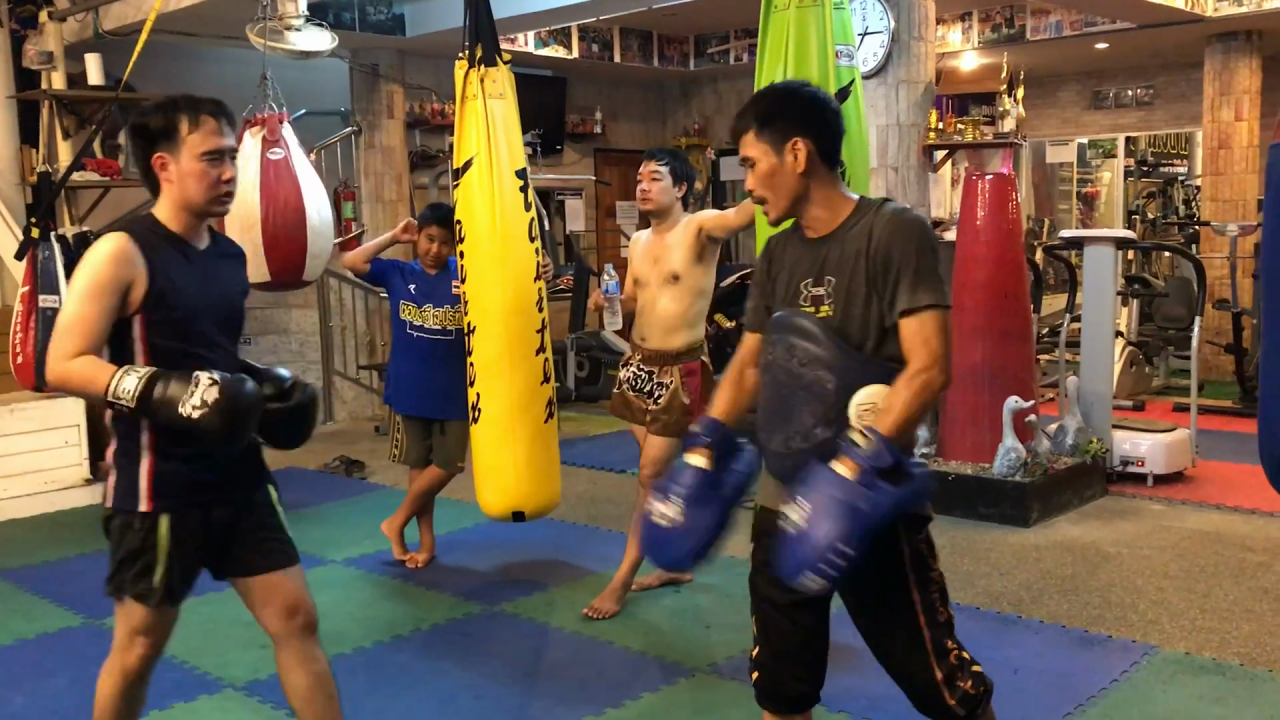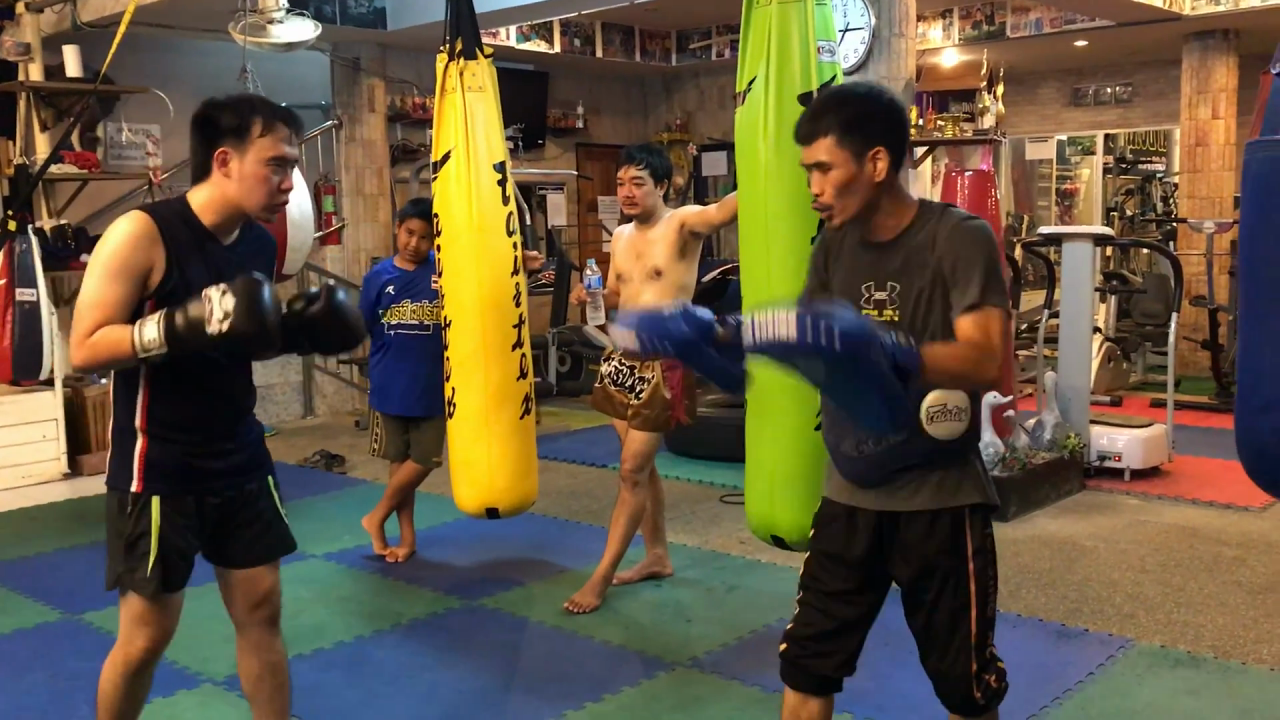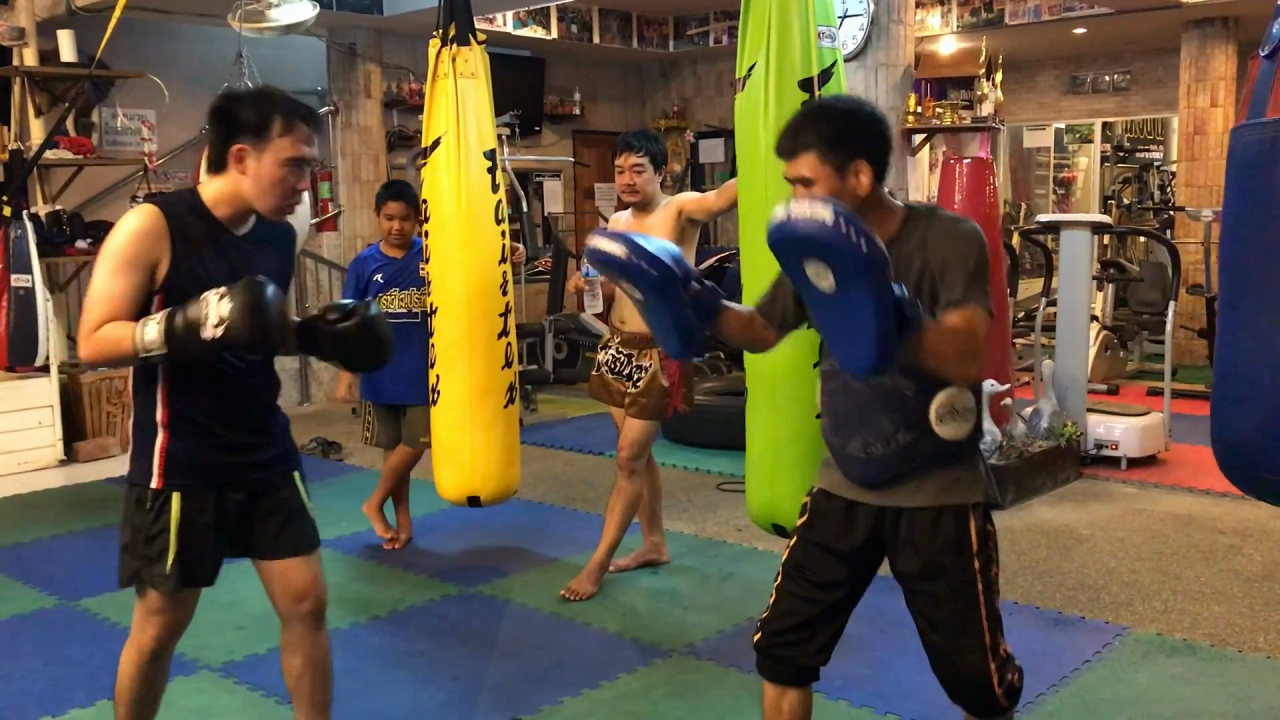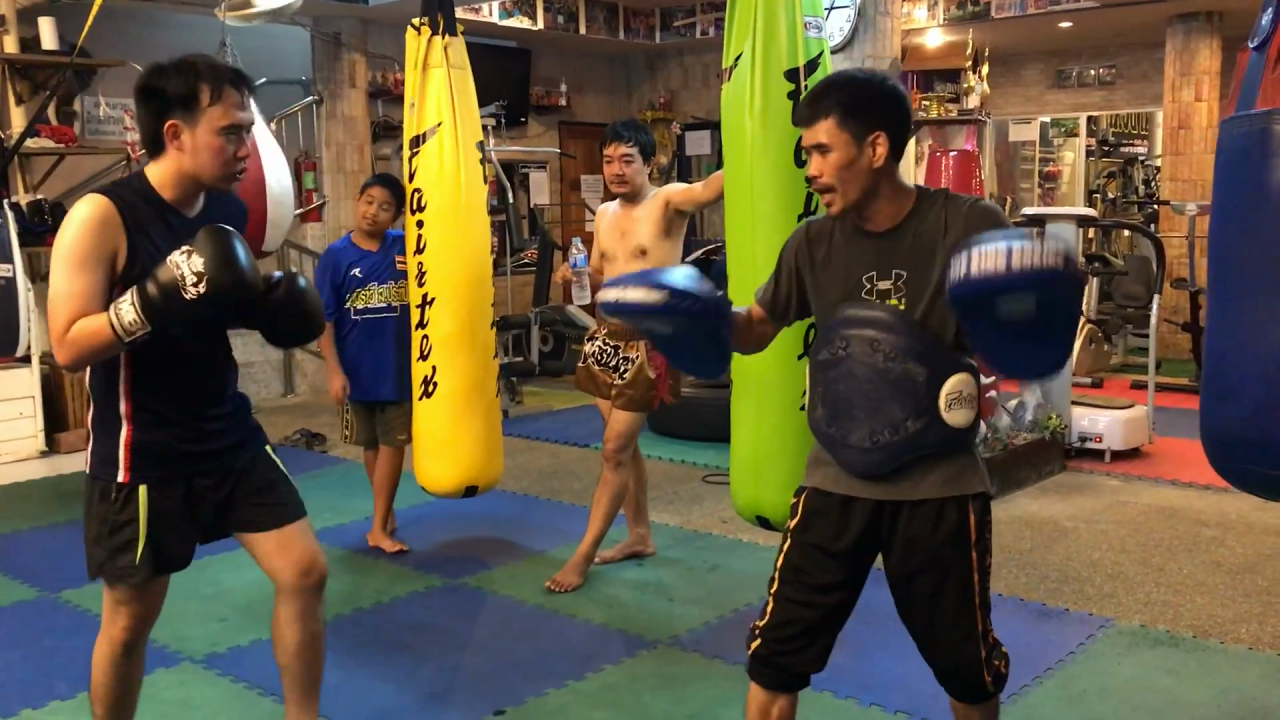
dt=0.7s
person 1, frame 1
left shoulder: (229, 257)
right shoulder: (122, 253)
right elbow: (62, 364)
left wrist: (263, 385)
right wrist: (166, 393)
left hip: (236, 474)
right hip: (157, 483)
left knee: (296, 620)
right knee: (138, 647)
person 1, frame 2
left shoulder: (259, 244)
right shoulder: (140, 233)
right elbow: (85, 348)
left wrist: (295, 329)
right wrist: (185, 321)
left hip: (239, 460)
right hip: (158, 469)
left knee: (260, 610)
right knee: (146, 633)
person 1, frame 3
left shoulder: (278, 237)
right shoulder: (150, 227)
right elbow: (92, 344)
left wrist: (318, 334)
right wrist: (185, 324)
left hip: (264, 455)
right hip: (180, 464)
left knee: (305, 602)
right knee: (158, 626)
person 1, frame 4
left shoulder: (227, 210)
right shoulder: (100, 217)
right elbow: (68, 346)
left wrist: (261, 305)
right wrist: (159, 295)
left hip: (230, 436)
right hip: (141, 454)
left knee: (305, 573)
right knee: (130, 617)
person 2, frame 1
left shoulder: (897, 233)
right shoulder: (777, 255)
left elbow: (928, 367)
right elbow: (750, 363)
left wrist: (856, 471)
right wrist: (700, 457)
right hip: (785, 501)
person 2, frame 2
left shoulder: (959, 238)
right shoulder: (836, 245)
left elbow: (986, 362)
right elbow: (799, 330)
left wrist: (880, 352)
right wrist: (715, 334)
left hip: (942, 500)
right hip: (852, 494)
right knee: (808, 660)
person 2, frame 3
left shoulder: (954, 239)
left elbow: (970, 360)
right elbow: (762, 329)
left hip: (943, 492)
right hip: (846, 488)
right knee: (783, 647)
person 2, frame 4
left shoulder: (965, 225)
right shoulder: (813, 242)
right elbow: (756, 328)
left hip: (940, 484)
right hip: (839, 480)
left knee: (968, 668)
right knee: (775, 654)
person 3, frame 1
left shoulder: (701, 227)
right shoulder: (637, 241)
left elbow: (743, 214)
right wrist: (607, 301)
left hip: (680, 370)
right hip: (638, 365)
left knee: (651, 475)
right knee: (659, 468)
left ankle: (621, 581)
person 3, frame 2
left shoulder: (684, 222)
right shoulder: (621, 235)
left elbow: (724, 211)
right wrist: (591, 295)
left hip: (661, 365)
right hip: (621, 360)
left knee: (632, 470)
right knee: (640, 464)
left ankle: (602, 575)
right ankle: (657, 556)
person 3, frame 3
left shoulder: (681, 210)
right shoulder: (616, 222)
left elbow: (723, 197)
right wrist: (587, 283)
left hip: (659, 353)
right hip: (617, 348)
left knee: (629, 458)
right knee: (638, 451)
left ankle: (598, 563)
right ankle: (654, 544)
person 3, frame 4
left shoulder: (669, 201)
right shoulder: (604, 213)
left elbow: (711, 187)
right wrist: (574, 275)
left hip: (646, 344)
right hip: (604, 339)
left knee: (615, 449)
right knee: (624, 443)
left ankle: (583, 555)
right ankle: (640, 535)
person 4, frame 1
right shoulder: (398, 274)
right elbow: (351, 262)
left wrist: (537, 270)
right wrist: (394, 237)
left hip: (453, 392)
right hip: (409, 390)
left knee: (446, 465)
right knee: (419, 465)
left ankle: (397, 521)
right ankle: (426, 540)
person 4, frame 2
left shoulder: (443, 270)
right shoulder: (379, 276)
left wrist: (521, 260)
left hip: (432, 386)
right hip: (389, 386)
left knee: (422, 460)
right knee: (400, 459)
left ankle: (377, 516)
right ankle: (406, 534)
person 4, frame 3
right shoulder: (363, 264)
left wrist: (508, 250)
right wrist: (345, 372)
left hip: (421, 372)
right hip: (379, 374)
left knee: (414, 444)
right knee: (392, 446)
left ankle: (376, 503)
right ankle: (402, 521)
person 4, frame 4
left shoulder: (407, 247)
right shoulder: (336, 255)
right elbow: (324, 319)
right wrist: (334, 371)
left hip: (399, 368)
right hip: (358, 371)
left knee: (392, 443)
right knee: (371, 445)
left ankle: (379, 527)
right ankle: (387, 515)
